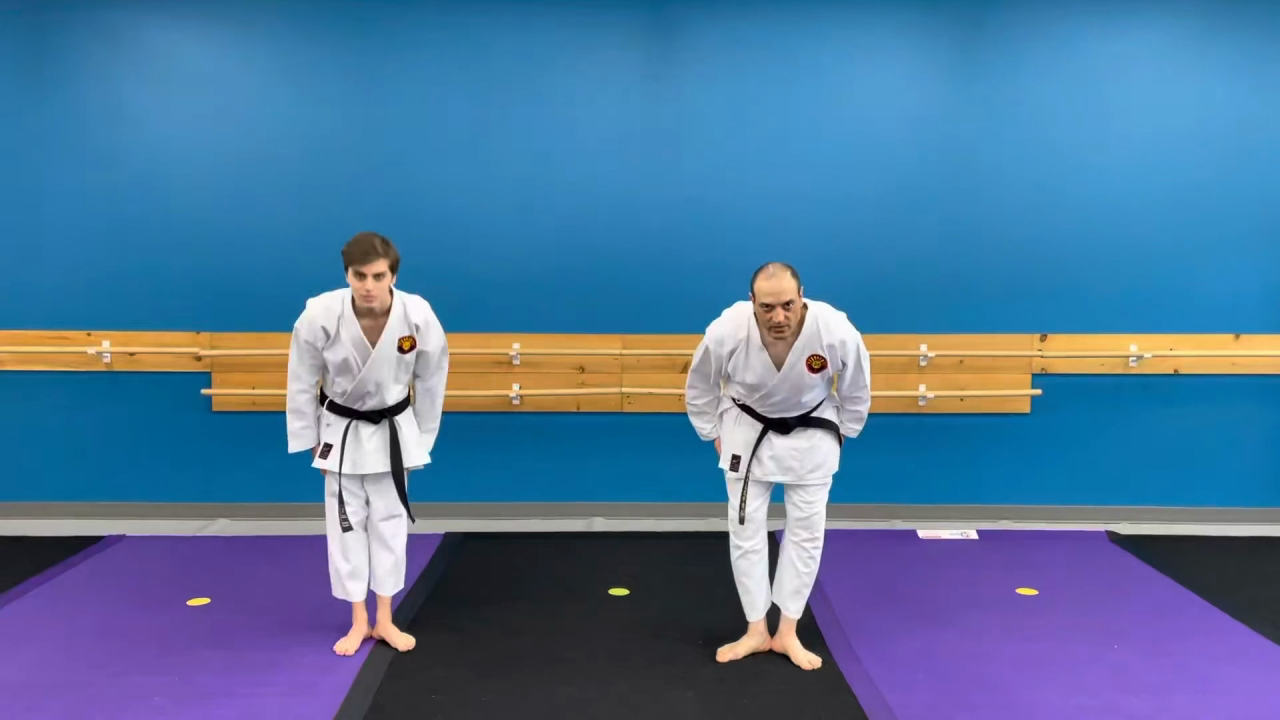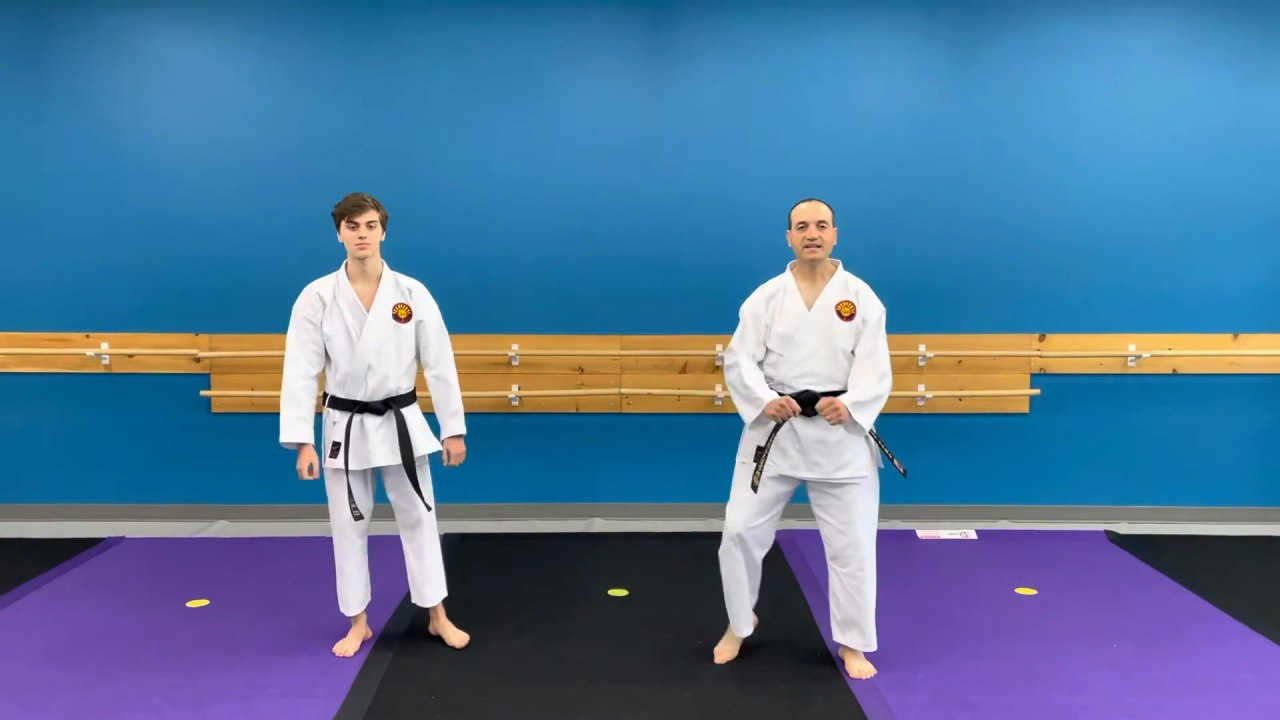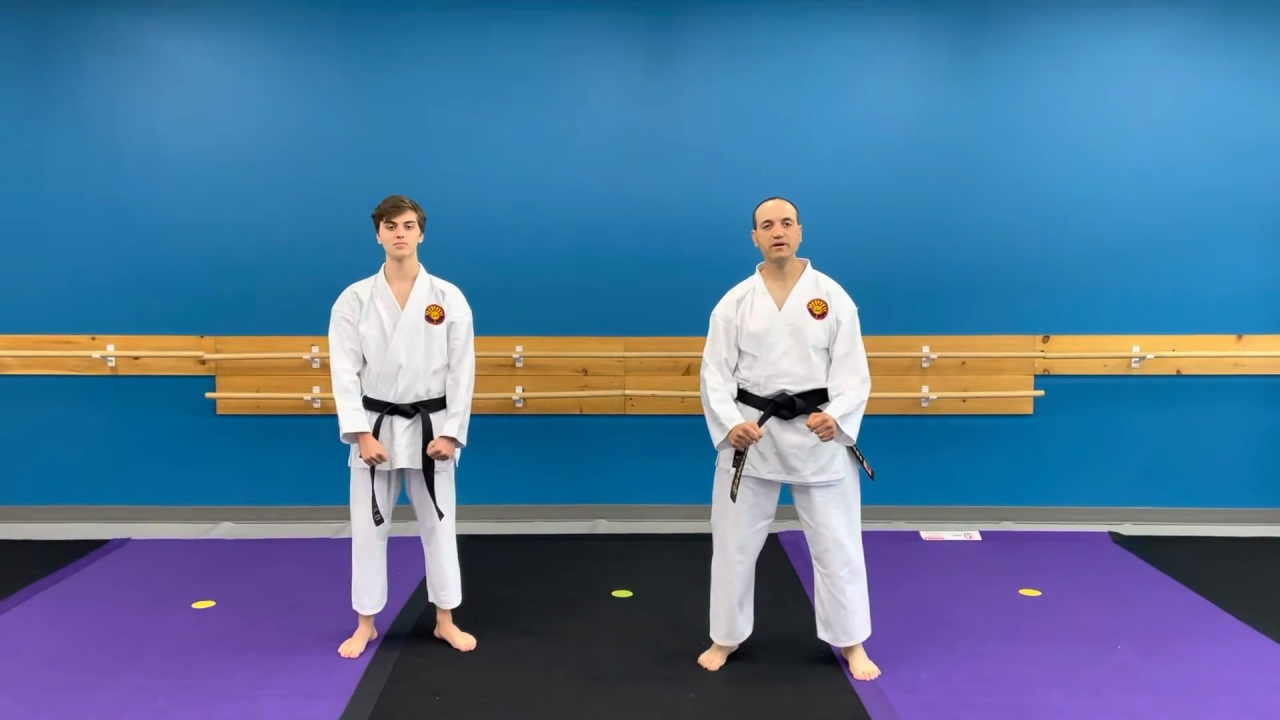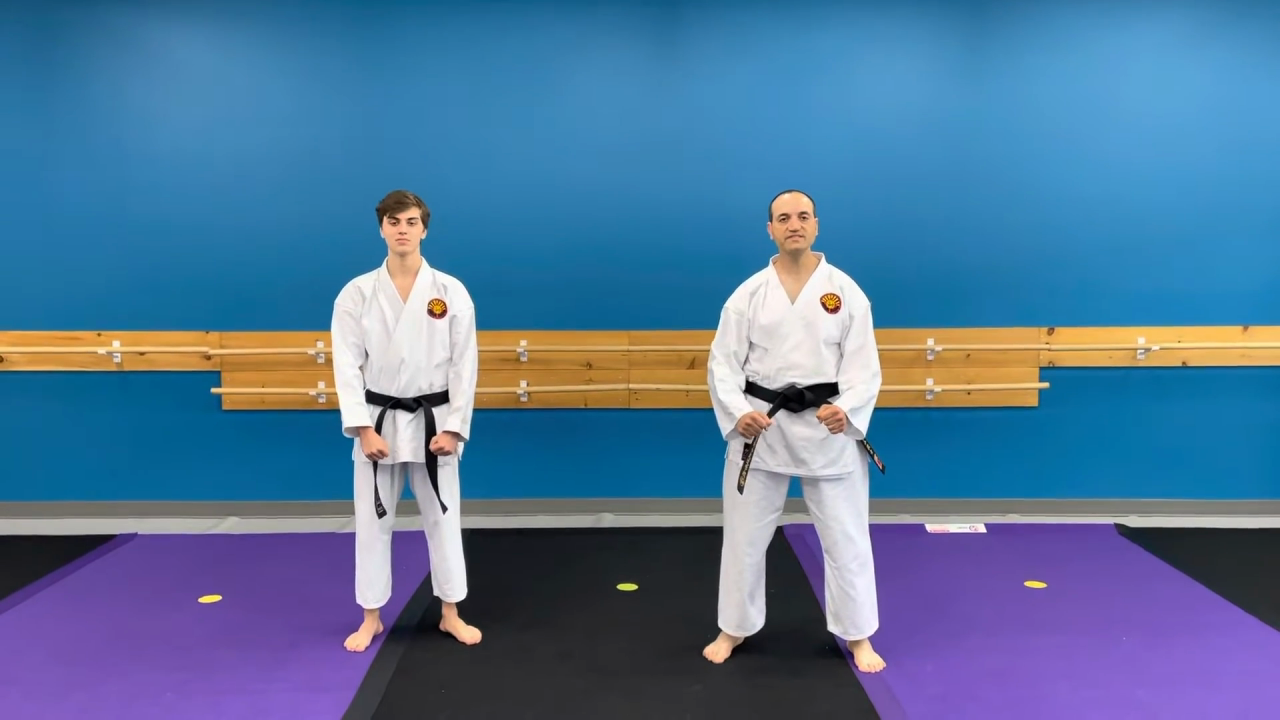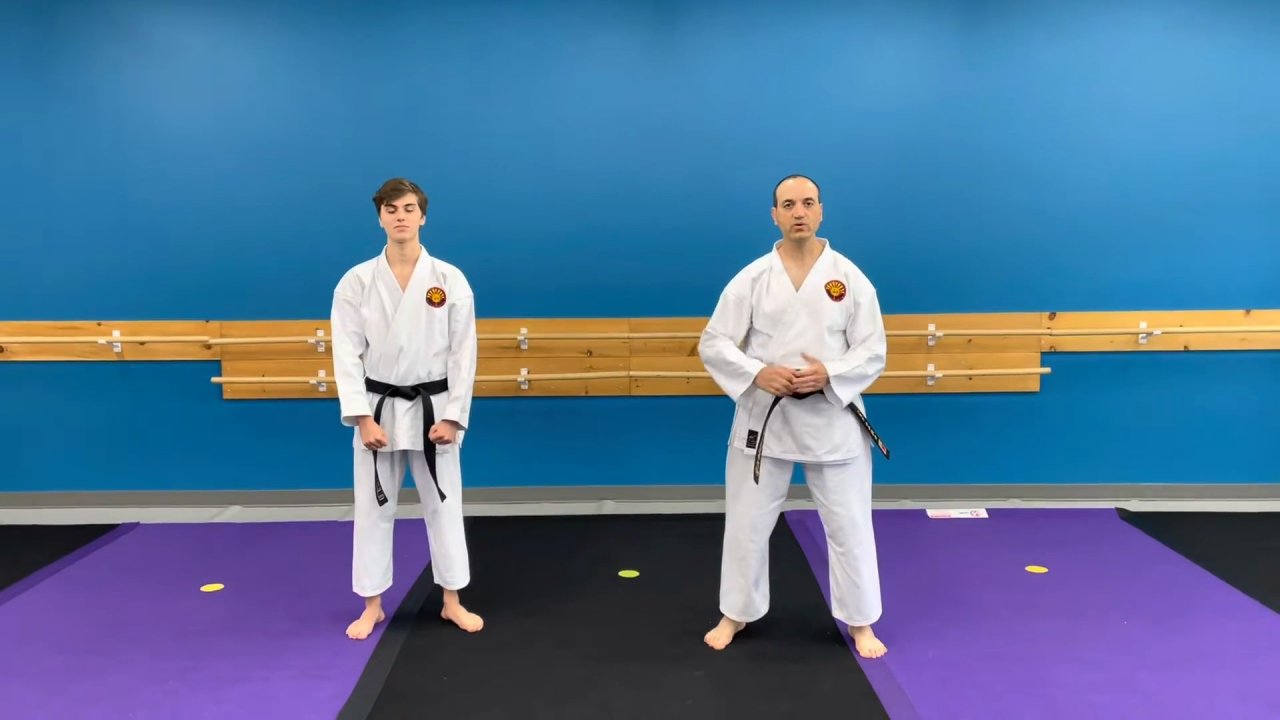
dt=1s
person 1, frame 1
left shoulder: (836, 332)
right shoulder: (726, 332)
left elbow: (856, 389)
right elbow: (700, 386)
left wrist: (842, 433)
right wrist: (714, 432)
left hip: (811, 432)
right hip: (749, 429)
left knee: (806, 529)
right knee: (746, 528)
left ankle: (787, 631)
right ankle: (756, 629)
person 1, frame 2
left shoulder: (861, 297)
right shoulder: (766, 297)
left elbow: (876, 371)
right elbow: (739, 359)
left wrist: (849, 406)
right wrist: (765, 401)
left hip: (841, 434)
right hip: (775, 429)
left knee: (852, 543)
right knee: (742, 530)
left ankle: (852, 643)
right ankle: (740, 622)
person 1, frame 3
left shoulder: (831, 295)
right shoulder: (735, 302)
left elbow: (852, 370)
right elbow: (715, 372)
left wrist: (836, 416)
right wrist: (729, 424)
left hip: (818, 434)
right hip: (751, 433)
left knee: (837, 543)
right knee: (734, 541)
left ankle: (851, 642)
right ankle: (726, 637)
person 1, frame 4
left shoulder: (845, 290)
right shoulder: (748, 294)
left elbow: (864, 366)
right elbow: (723, 362)
left wrist: (847, 409)
right wrist: (738, 413)
left hip: (829, 428)
right hip: (762, 427)
left knee: (846, 538)
right knee: (745, 535)
left ankle: (858, 635)
right ankle: (734, 628)
person 1, frame 5
left shoulder: (849, 277)
right shoulder: (751, 279)
left elbow: (873, 351)
right elbow: (713, 342)
left wrist: (830, 375)
right wrist: (756, 373)
left hip: (832, 414)
right hip: (763, 414)
left knee: (849, 524)
right knee: (747, 521)
left ankle: (860, 622)
right ankle: (736, 614)
person 2, frame 1
left shoulder: (419, 315)
right shoulder: (319, 315)
left elbow: (431, 379)
right elbow: (302, 383)
left wrist: (422, 438)
right wrist: (310, 439)
left hip: (393, 428)
right hip: (342, 429)
left knee: (389, 520)
right knee: (346, 520)
left ankle: (384, 619)
right ankle: (358, 620)
person 2, frame 2
left shoulder: (412, 292)
right shoulder: (316, 296)
left elbow: (439, 363)
right elbow: (300, 370)
left wrist: (453, 428)
right wrist: (302, 441)
left hip: (401, 423)
right hip: (346, 427)
left knee: (419, 519)
right knee: (348, 527)
left ankle: (437, 616)
right ankle: (358, 624)
person 2, frame 3
left shoulder: (448, 297)
right shoulder: (354, 299)
left elbow: (461, 369)
right elbow: (345, 371)
left wrist: (451, 432)
right wrist: (361, 434)
left hip: (430, 427)
right hip: (376, 427)
left knee: (438, 524)
right knee: (369, 526)
left ankle: (445, 620)
right ankle: (366, 623)
person 2, frame 4
left shoulder: (450, 291)
right shoulder: (357, 293)
left elbow: (464, 364)
right elbow: (347, 365)
left wrist: (453, 427)
right wrist: (364, 428)
left hip: (434, 420)
right hip: (379, 421)
left knee: (442, 517)
right knee: (372, 520)
left ankle: (451, 614)
right ankle: (371, 617)
person 2, frame 5
left shoulder: (449, 279)
right shoulder: (356, 281)
left elbow: (463, 352)
right elbow: (347, 354)
left wrist: (452, 416)
right wrist: (363, 417)
left hip: (433, 408)
right hip: (379, 409)
left knee: (443, 504)
right knee: (373, 507)
left ankle: (452, 601)
right ankle: (372, 605)
